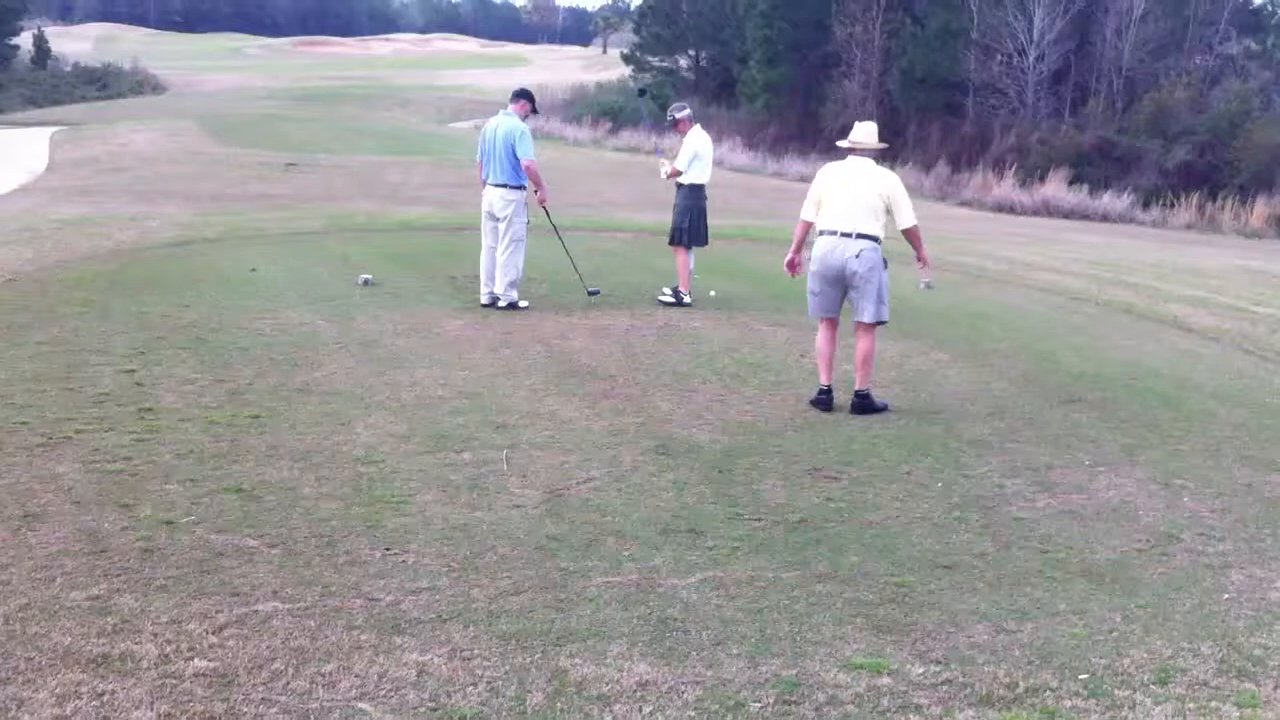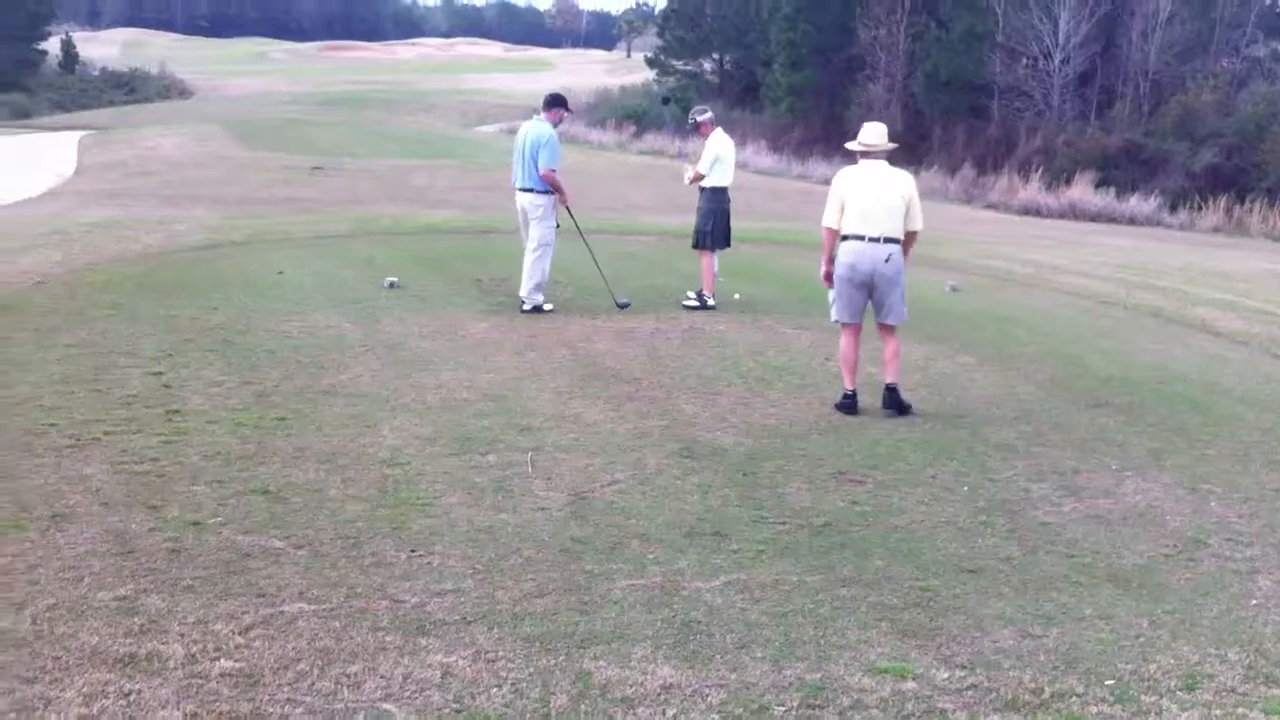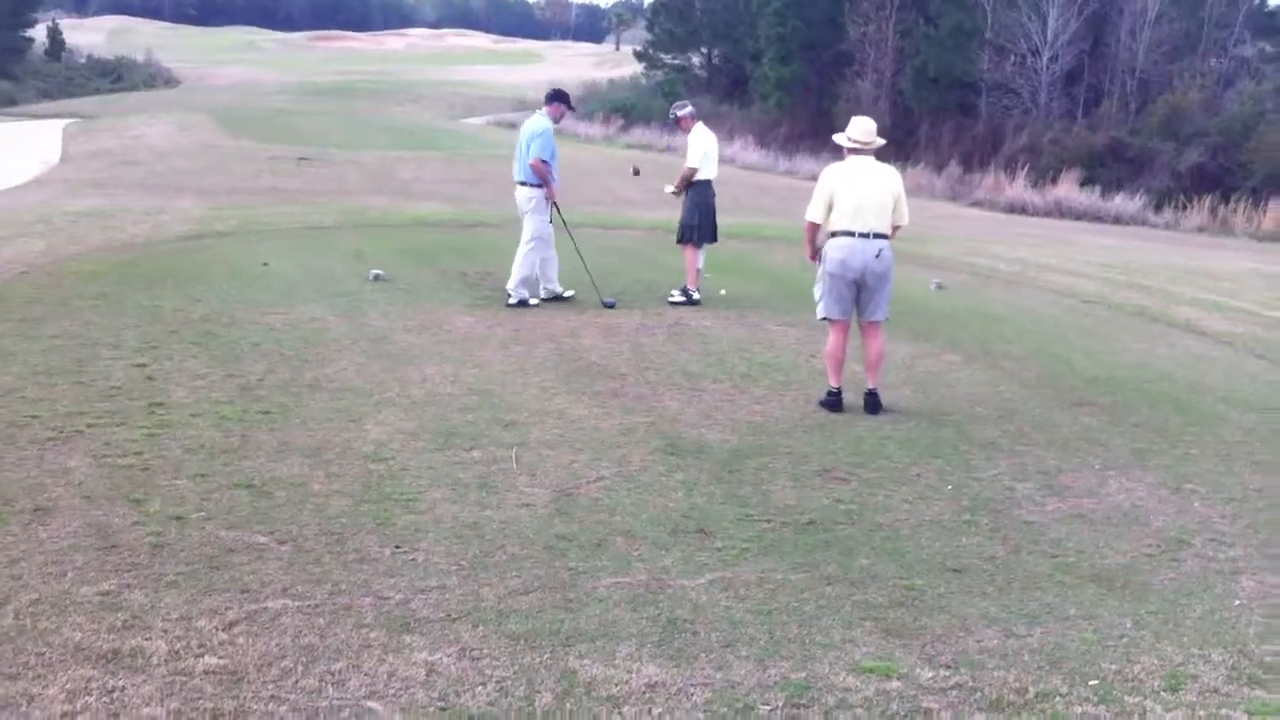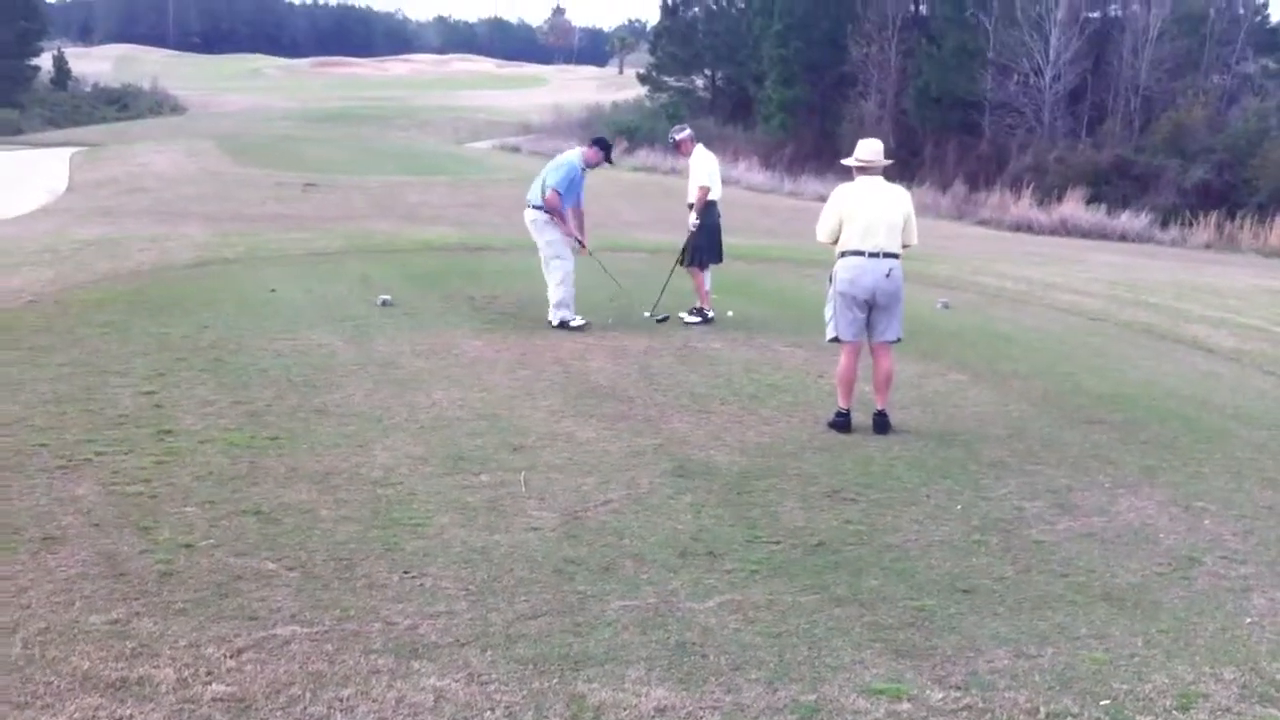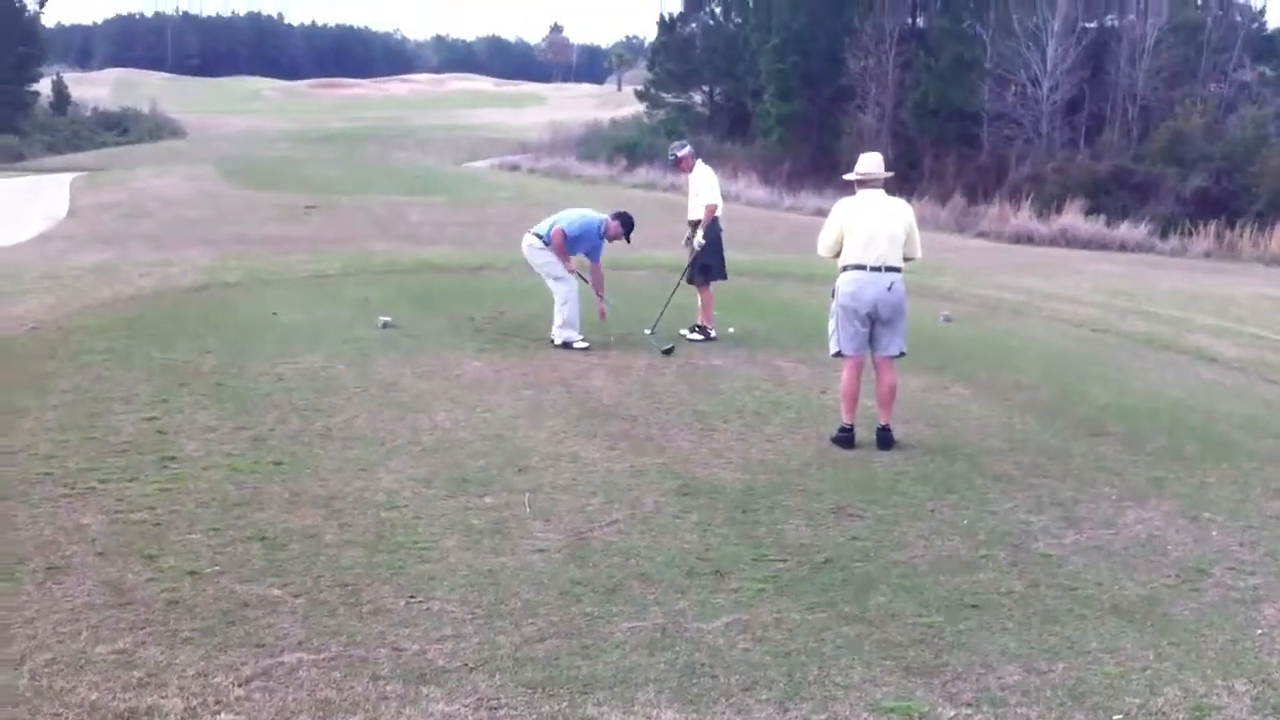
dt=0.4s
person 1, frame 1
left shoulder: (828, 171)
right shoulder: (886, 177)
left elbow: (807, 216)
right elbow: (907, 222)
left wrist: (795, 250)
right wrist: (920, 251)
left hip: (827, 249)
right hip: (864, 253)
left knee: (827, 323)
right knee: (865, 328)
left ankle: (824, 391)
right ankle: (861, 396)
person 1, frame 2
left shoulder: (846, 176)
right shoulder: (903, 179)
left elbow: (831, 224)
right elbow: (913, 228)
left wrist: (827, 262)
right wrist: (903, 256)
left hip: (852, 254)
right hip: (889, 256)
left knee: (850, 329)
right knee: (889, 329)
left ankle: (849, 395)
right ankle: (892, 390)
person 1, frame 3
left shoulder: (834, 171)
right shoulder: (891, 175)
left elbow: (814, 218)
right elbow: (899, 222)
left wrist: (811, 246)
left hip: (842, 250)
right hip: (878, 252)
left knee: (838, 326)
right knee: (872, 327)
left ankle: (834, 393)
right ankle: (872, 393)
person 1, frame 4
left shoulder: (844, 192)
right shoulder: (901, 195)
left elbow: (825, 235)
right elbow: (909, 240)
left hip: (852, 270)
right hip: (889, 272)
left knee: (850, 347)
right knee: (882, 348)
left ankle: (843, 414)
right ankle: (881, 414)
person 1, frame 5
left shoulder: (845, 206)
right shoulder: (902, 208)
left elbow: (826, 249)
right elbow: (912, 253)
left hip: (854, 284)
right hip: (891, 286)
left knee: (852, 362)
right knee: (886, 362)
left ankle: (847, 429)
right ankle: (885, 429)
person 2, frame 1
left shoulder: (693, 139)
right shoulder: (701, 136)
left elbow: (677, 171)
left wrist: (666, 172)
right wrist: (670, 166)
left hip: (688, 193)
right hip: (695, 192)
left knee: (680, 244)
right knee: (686, 244)
left ankle: (683, 294)
right ankle: (683, 287)
person 2, frame 2
left shoulder: (714, 143)
right shoulder: (724, 140)
left elbow: (700, 175)
left wrist: (689, 177)
right wrist: (694, 171)
left hip: (712, 197)
right hip: (718, 195)
left knee: (705, 248)
right knee: (710, 248)
left ankle: (707, 297)
right ankle: (707, 290)
person 2, frame 3
left shoulder: (697, 136)
right shoulder: (705, 133)
left elbow: (691, 168)
left wrist: (677, 185)
right wrist: (683, 185)
left hip: (697, 191)
right hip: (703, 190)
left knee: (689, 242)
right knee: (696, 242)
left ankle: (692, 291)
right ankle: (692, 286)
person 2, frame 4
left shoulder: (699, 157)
right shoulder: (703, 155)
left elbow: (704, 189)
left wrist: (694, 213)
left hip: (704, 214)
right hip: (706, 213)
left knee: (694, 264)
right knee: (701, 264)
left ankle: (706, 309)
right ankle: (701, 307)
person 2, frame 5
left shoulder: (702, 174)
right shoulder: (696, 174)
left elbow: (712, 206)
left wrist: (700, 232)
right wrist: (692, 231)
left hip: (706, 232)
right hip: (701, 231)
left knee: (702, 282)
right knee: (700, 281)
left ankle: (709, 328)
right ankle: (701, 323)
person 3, frame 1
left shoulder: (489, 124)
right shoulder: (518, 128)
left elbow: (480, 163)
right elbow: (528, 164)
right wrist: (541, 189)
left hip: (490, 192)
right hip: (511, 195)
left knee: (490, 246)
right knee: (510, 248)
left ankle: (488, 295)
right ankle: (506, 297)
person 3, frame 2
left shoulder: (524, 128)
right shoulder: (548, 134)
left elbow: (518, 164)
right elbow: (546, 173)
right wrist: (562, 192)
left hip: (521, 195)
right hip: (540, 199)
left knee: (532, 248)
right knee: (540, 251)
left ankle: (528, 292)
right ankle: (532, 300)
person 3, frame 3
left shoulder: (533, 122)
right shoulder: (544, 127)
right elbow: (535, 162)
right wrist: (550, 187)
left hip: (525, 189)
right hip: (535, 193)
left knee: (544, 243)
right knee: (532, 244)
left ankle: (550, 289)
right ankle: (516, 294)
person 3, frame 4
left shoulder: (578, 166)
right shoulder: (570, 163)
left elbow: (577, 205)
right elbow: (550, 197)
left wrist: (582, 235)
right wrist: (566, 224)
left hip: (548, 217)
right hip: (541, 216)
left knee: (556, 265)
right knee: (562, 264)
left ankle: (560, 312)
right ankle: (560, 316)
person 3, frame 5
left shoulder: (598, 236)
right shoulder: (589, 220)
left elbow: (596, 269)
right elbow: (556, 233)
left wrist: (601, 301)
right wrist: (567, 262)
left hip: (546, 246)
right hip: (536, 244)
left knee: (566, 286)
right knee: (567, 285)
left ankle: (560, 332)
right ankle: (565, 337)
